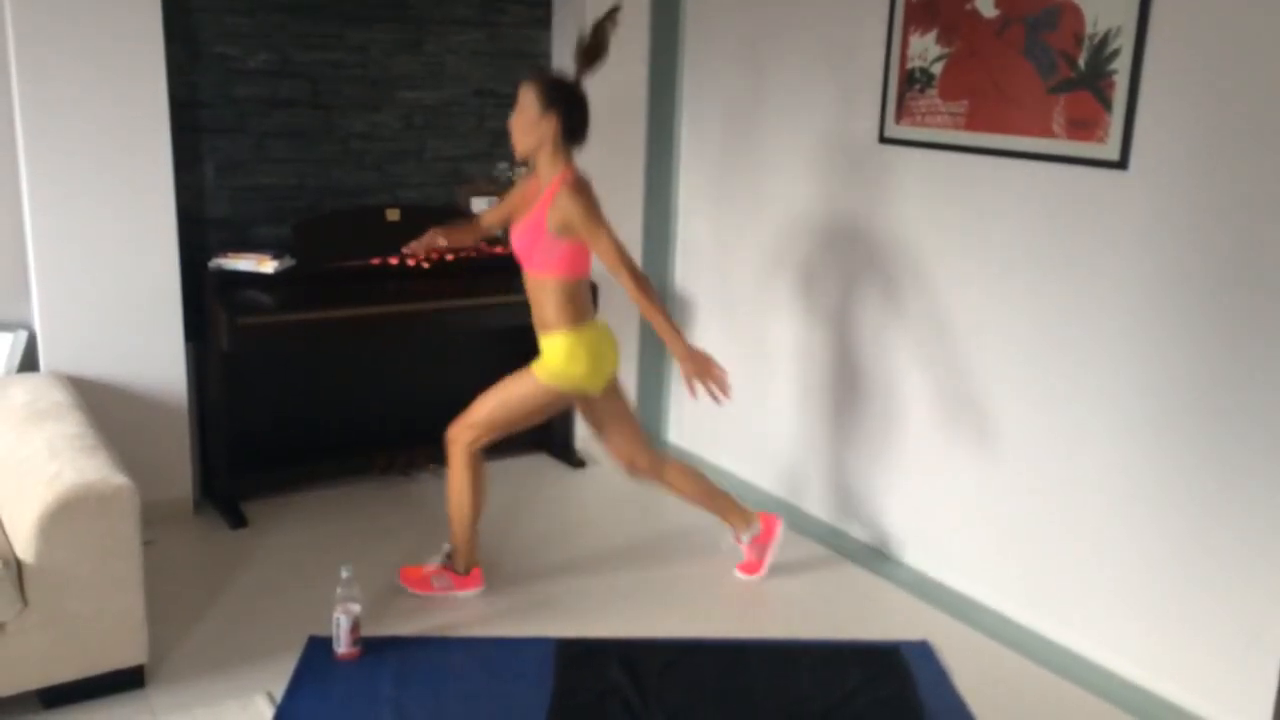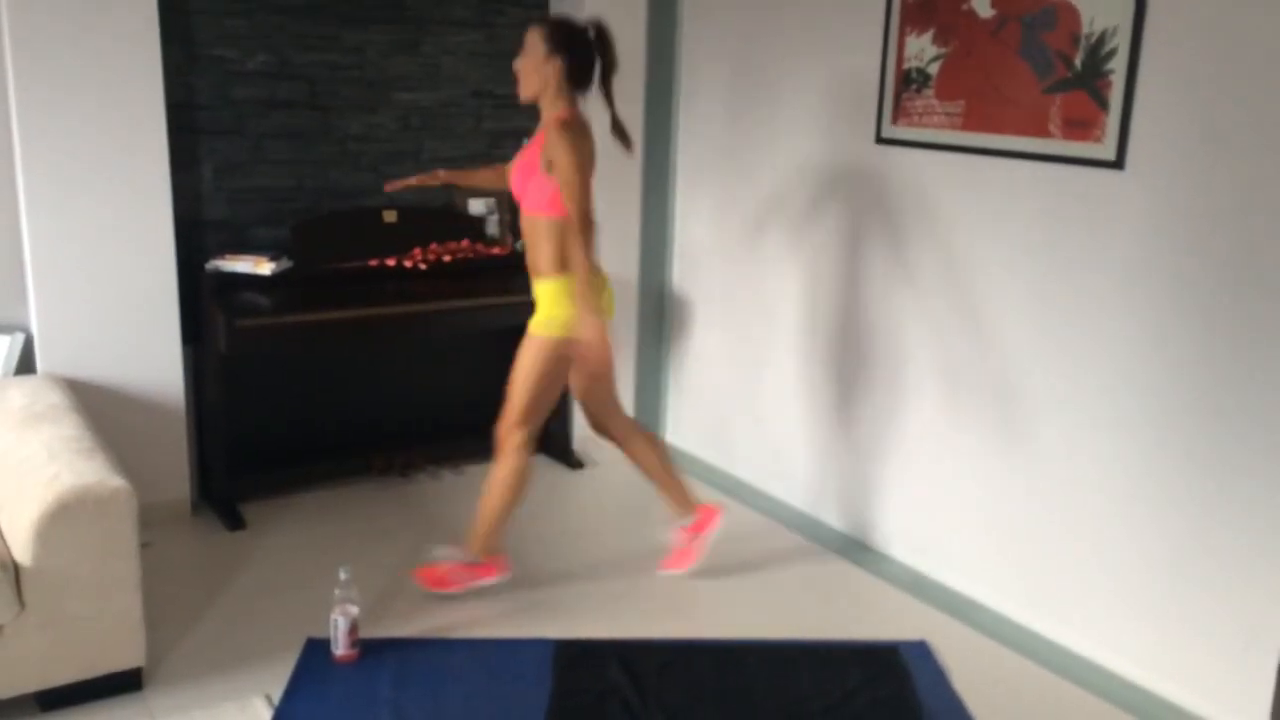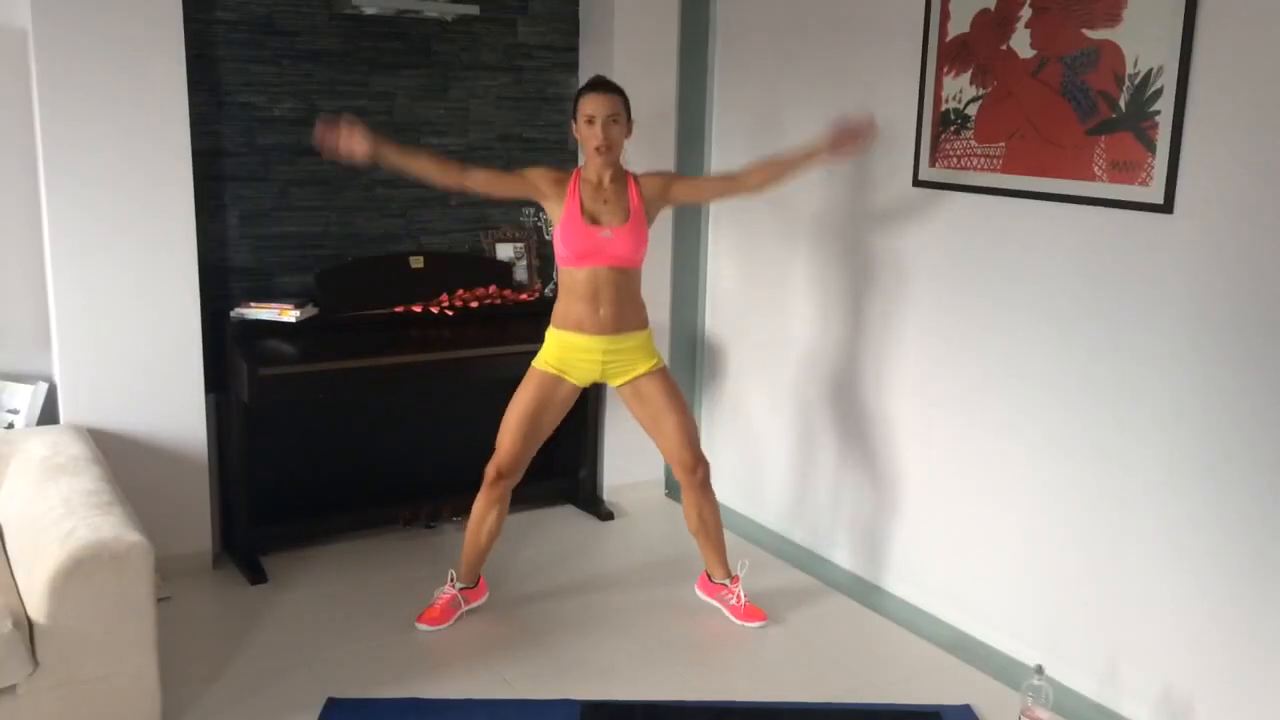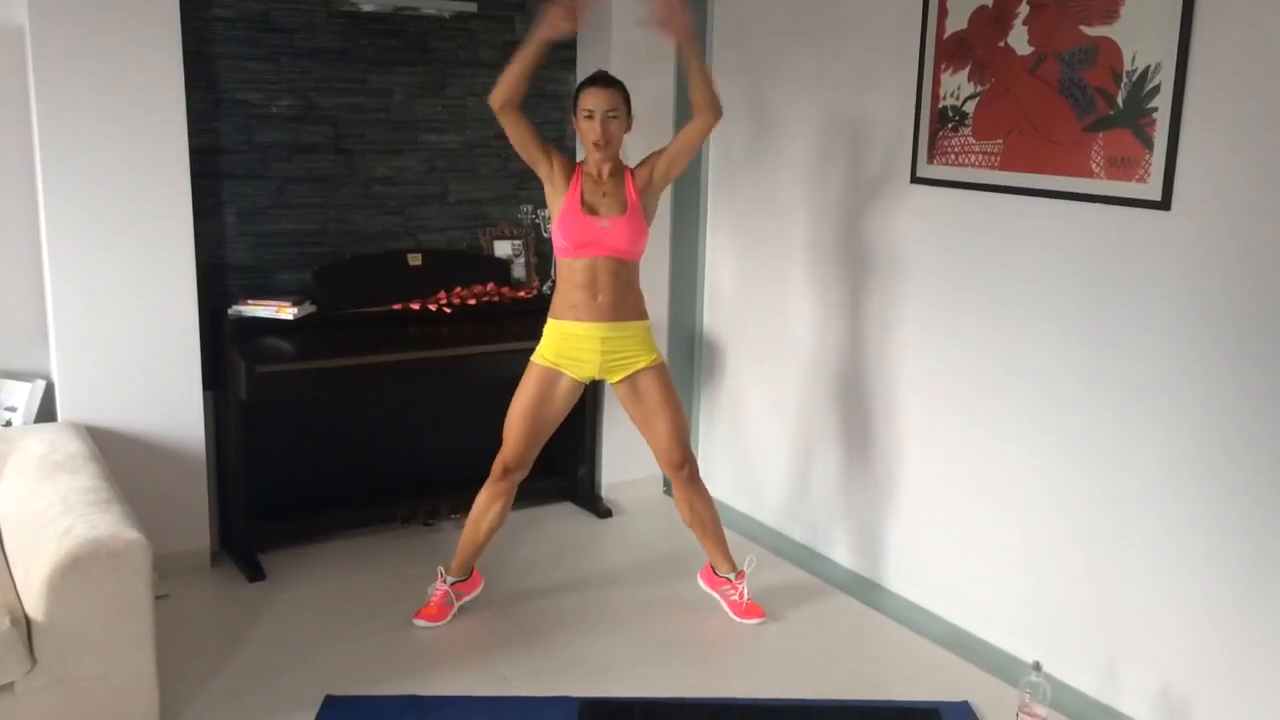
dt=0.5s
person 1, frame 1
left shoulder: (568, 190)
right shoulder: (535, 186)
left elbow: (627, 273)
right elbow: (485, 226)
left wrist: (682, 348)
right wrist: (448, 236)
left hip: (573, 355)
right hip: (573, 354)
left knee: (463, 439)
right knee: (642, 462)
left ankle: (458, 569)
right ankle: (753, 528)
person 1, frame 2
left shoulder: (563, 131)
right shoulder: (553, 130)
left elbow: (581, 224)
right elbow: (508, 176)
left wrist: (591, 311)
right wrist: (439, 177)
left hip: (567, 300)
right hip: (566, 300)
left knee: (515, 431)
right knee: (608, 420)
left ankle: (481, 556)
right ankle: (692, 513)
person 1, frame 3
left shoulder: (651, 189)
right shoulder: (552, 186)
left elbow: (742, 180)
right elbow: (459, 175)
left wrist: (820, 151)
right wrist: (378, 151)
left hip: (634, 351)
right hip: (564, 350)
left knee: (693, 468)
right knee: (500, 470)
left ankle: (721, 582)
right ankle: (464, 584)
person 1, frame 4
left shoulder: (647, 179)
right shoulder: (557, 175)
left elbow: (708, 112)
right elbow: (502, 104)
left hip: (632, 345)
right hip: (562, 343)
left knee: (681, 465)
right knee: (508, 467)
left ankle: (725, 574)
right ankle: (457, 578)
